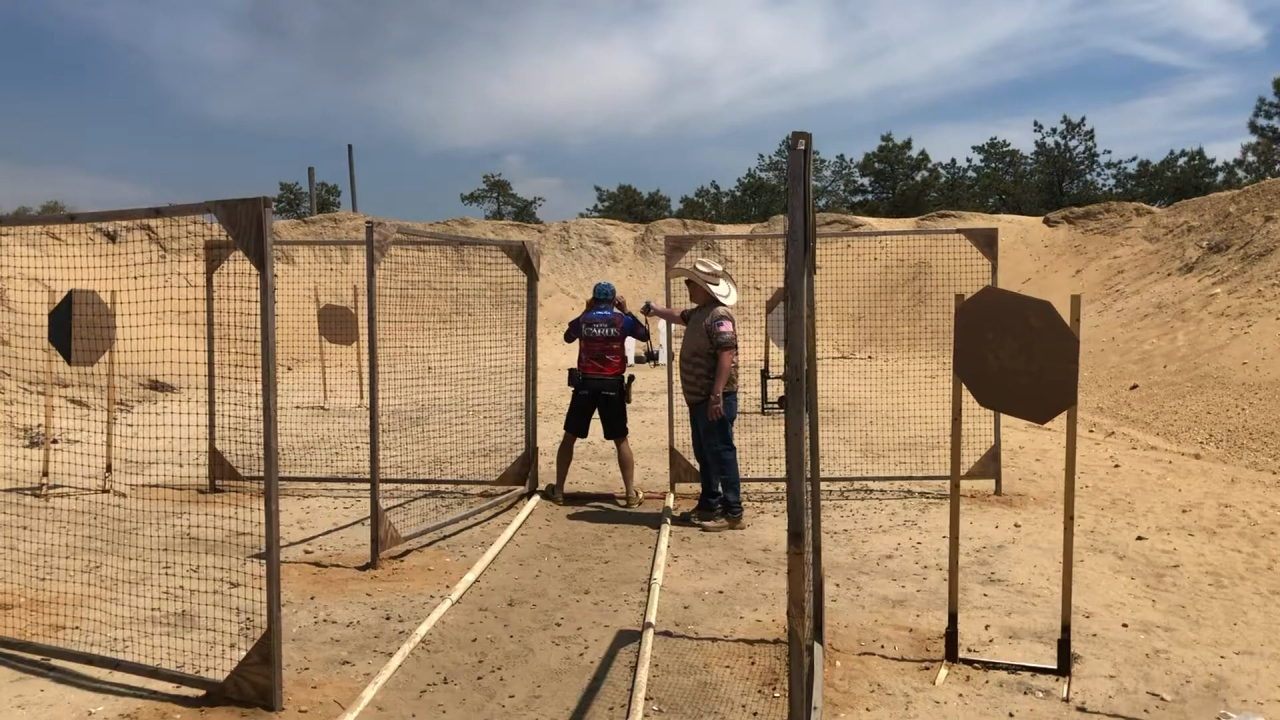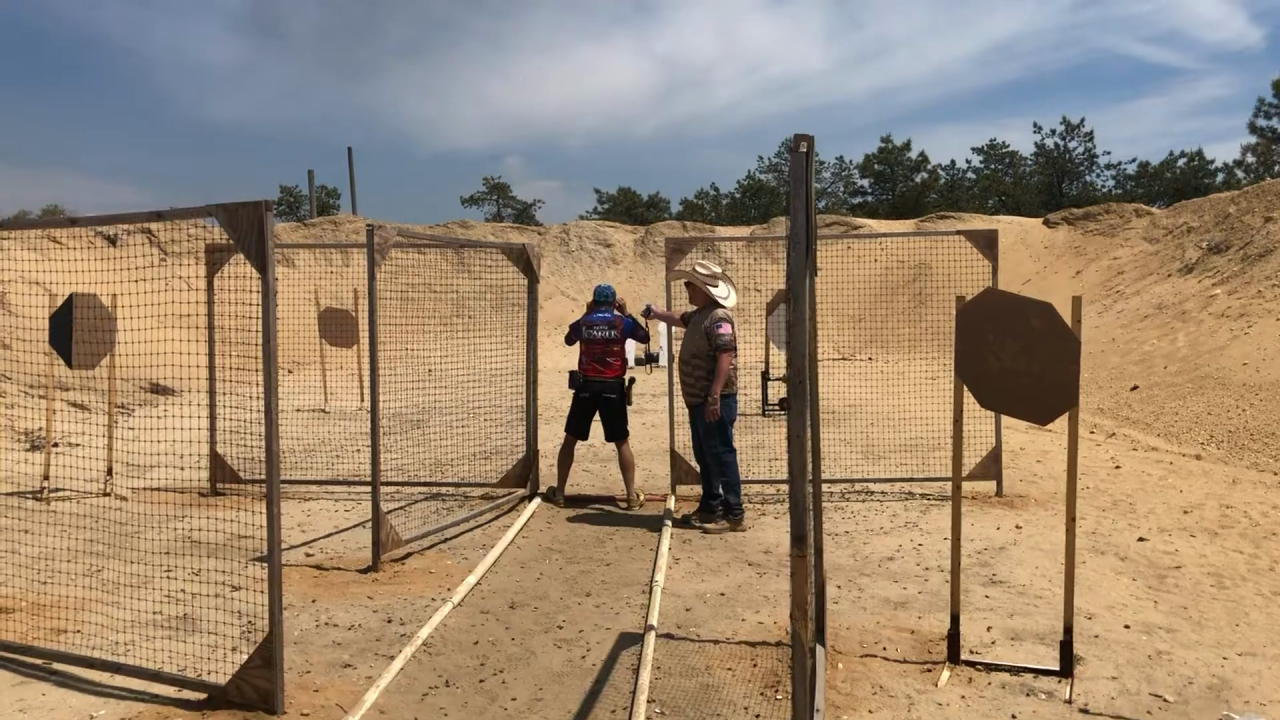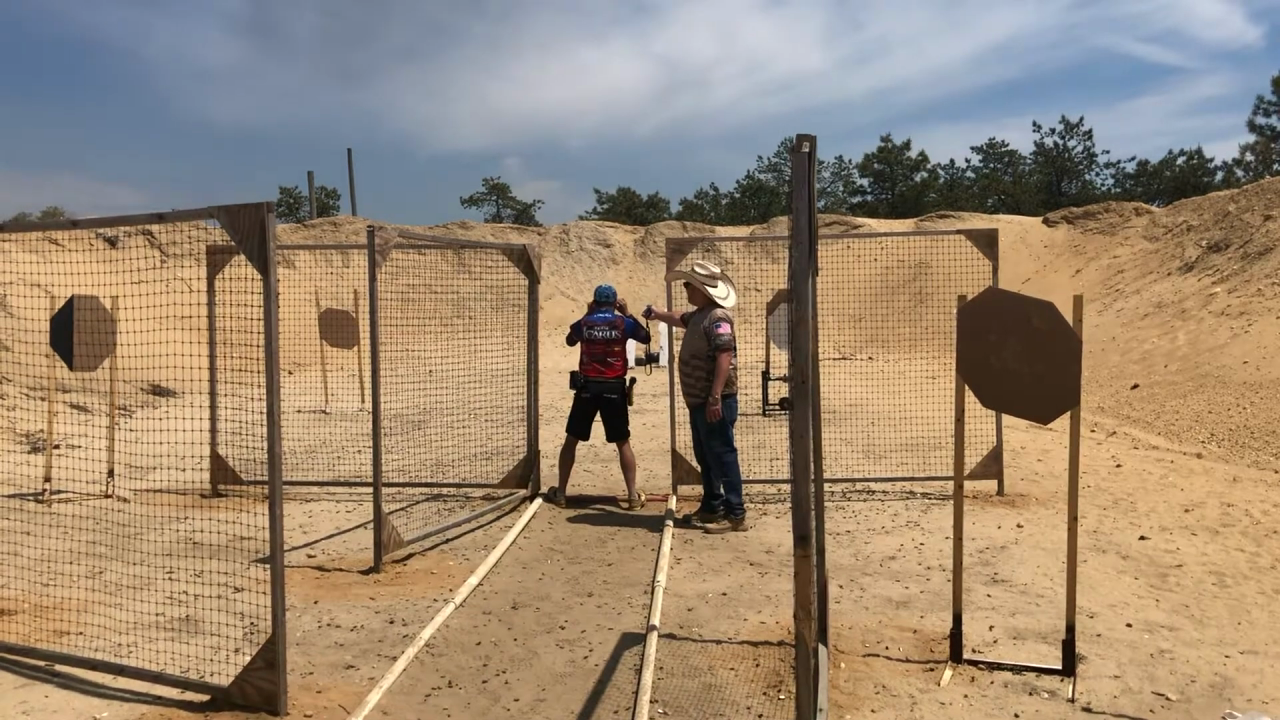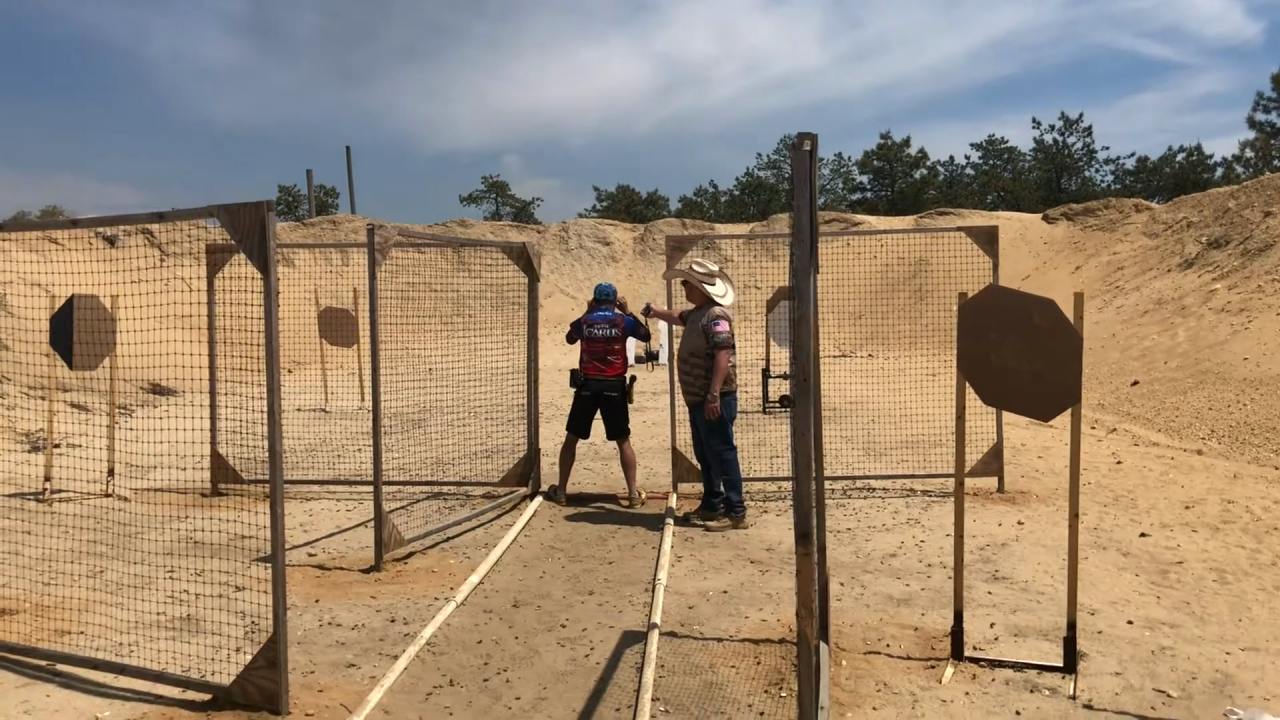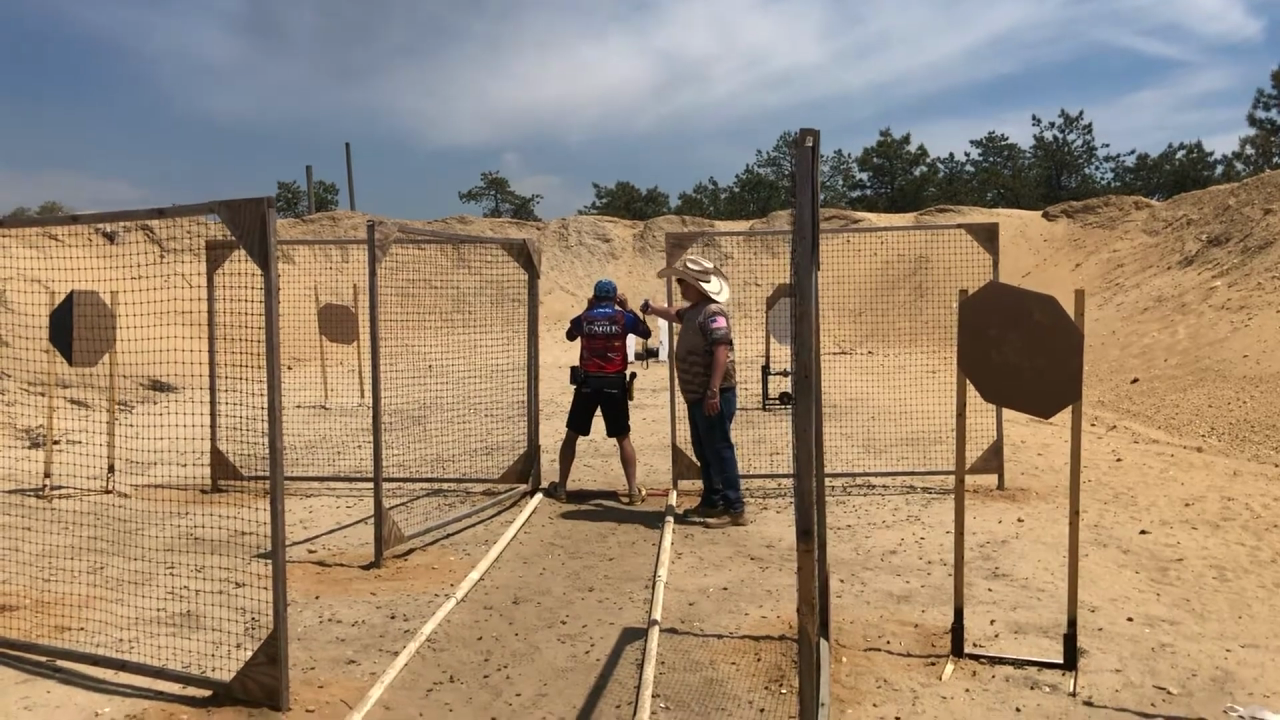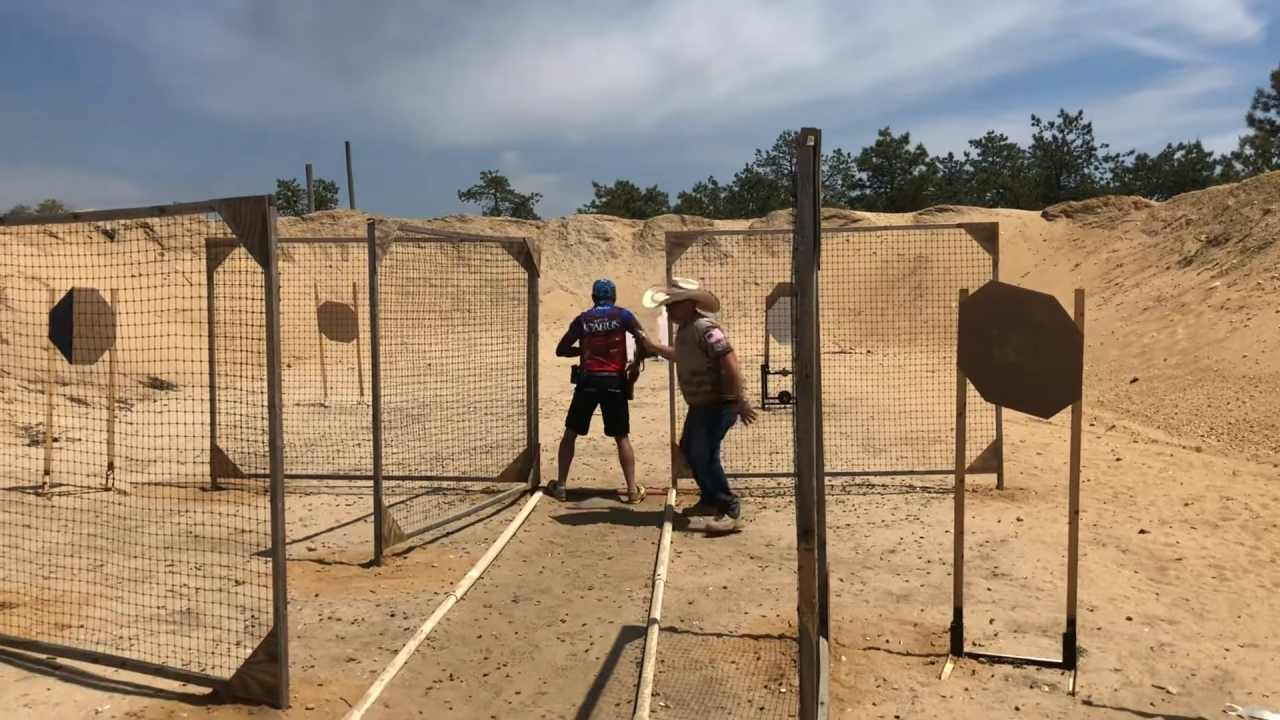
dt=0.3s
person 1, frame 1
left shoulder: (719, 315)
right shoulder: (699, 313)
left elbow: (726, 356)
right elbow: (679, 316)
left wrist: (717, 395)
right wrist: (656, 310)
left hip: (715, 400)
right hip: (699, 399)
left knee: (721, 454)
right knee: (704, 455)
left ankle: (733, 513)
right ankle: (709, 505)
person 1, frame 2
left shoulder: (719, 317)
right shoulder: (699, 315)
left elbow: (725, 357)
right elbow: (680, 319)
left wrist: (715, 397)
right wrist: (655, 313)
left hip: (715, 401)
right hip: (698, 400)
left knee: (722, 456)
right knee: (704, 457)
left ankle: (734, 515)
right ankle: (710, 508)
person 1, frame 3
left shoulder: (718, 317)
right shoulder: (698, 315)
left elbow: (725, 357)
right elbow: (679, 320)
left wrist: (715, 397)
right wrist: (656, 314)
left hip: (715, 402)
right hip: (698, 401)
left knee: (722, 456)
right knee: (705, 457)
left ankle: (735, 515)
right ankle: (712, 507)
person 1, frame 4
left shoulder: (716, 315)
right shoulder: (697, 313)
left elbow: (723, 355)
right elbow: (678, 317)
left wrist: (714, 395)
right wrist: (654, 312)
left hip: (714, 399)
right hip: (697, 398)
left knee: (722, 454)
right knee: (705, 455)
left ankle: (736, 513)
right ankle: (712, 506)
person 1, frame 5
left shoulder: (712, 312)
right shoulder: (693, 310)
left elbow: (721, 351)
right elbow: (674, 314)
left wrist: (714, 390)
right wrist: (652, 308)
left hip: (714, 395)
right hip: (696, 395)
left knee: (719, 450)
right knee: (703, 452)
left ankle: (735, 509)
right ankle: (712, 502)
person 1, frame 6
left shoulder: (703, 329)
right shoulder: (684, 329)
left elbow: (729, 361)
left wrist: (741, 399)
right wrist: (650, 346)
left hip: (719, 402)
right hip: (701, 402)
left knee: (702, 453)
right knee: (690, 449)
left ankle: (729, 510)
right ankle: (709, 500)
person 2, frame 1
left shoulder: (583, 320)
right shoulder: (622, 321)
left elbow: (568, 337)
right elbow: (645, 335)
right wrist: (627, 311)
left hip: (586, 385)
right hip: (612, 385)
left knee: (569, 437)
right knee: (621, 440)
left ankle: (558, 489)
right ankle: (631, 493)
person 2, frame 2
left shoulder: (583, 323)
right shoulder: (622, 323)
left elbow: (569, 340)
right elbow: (646, 338)
right wrist: (627, 314)
left hip: (586, 387)
right hip: (613, 388)
left knee: (570, 439)
right knee: (622, 443)
left ankle: (559, 492)
right ankle: (632, 495)
person 2, frame 3
left shoulder: (583, 323)
right shoulder: (623, 323)
left elbow: (570, 341)
right elbow: (646, 338)
right wrist: (628, 314)
left hip: (587, 387)
right hip: (614, 388)
left knee: (571, 440)
right knee: (623, 443)
left ankle: (560, 492)
right ankle: (633, 495)
person 2, frame 4
left shoulder: (583, 321)
right shoulder: (623, 321)
left elbow: (570, 339)
right elbow: (647, 336)
right wrist: (628, 312)
left hip: (587, 386)
right hip: (614, 387)
left knee: (572, 438)
right knee: (623, 441)
left ankle: (561, 490)
right ankle: (633, 493)
person 2, frame 5
left shoulder: (584, 318)
right shoulder: (623, 318)
left elbow: (570, 336)
right elbow: (647, 333)
right wrist: (628, 309)
left hip: (587, 383)
right hip: (614, 383)
left knee: (571, 435)
right knee: (623, 438)
left ankle: (561, 487)
right ankle: (633, 490)
person 2, frame 6
left shoulder: (582, 319)
right shoulder: (621, 315)
left elbow: (561, 350)
right elbow: (642, 340)
left hip: (588, 382)
right hip: (615, 381)
left knee: (570, 434)
right knee: (622, 437)
left ankle: (560, 486)
right ankle: (632, 489)
